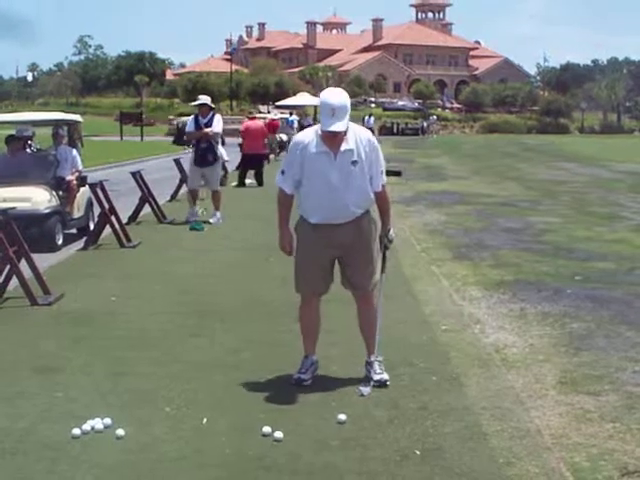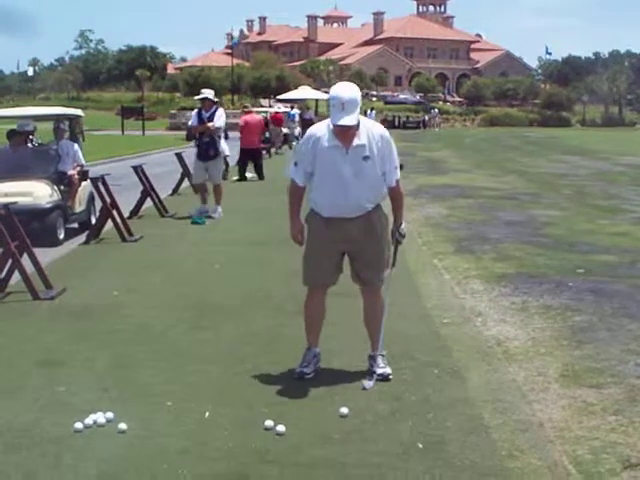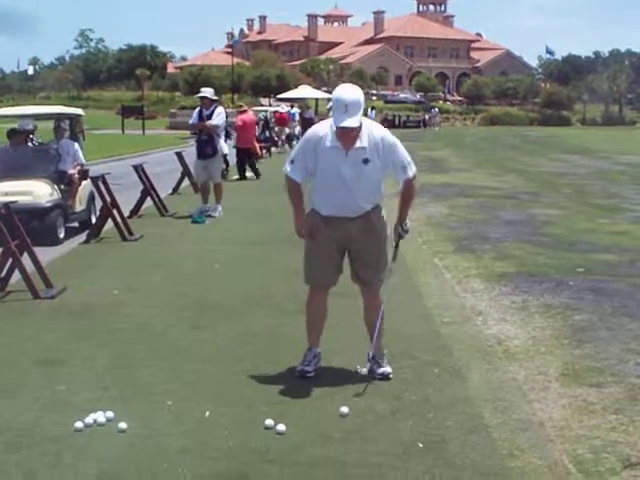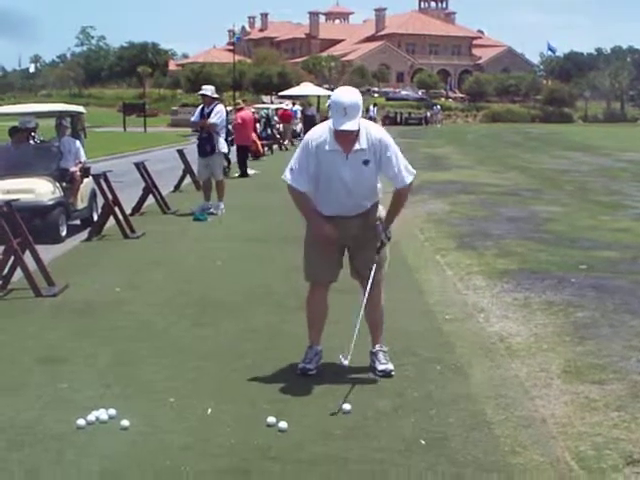
dt=0.2s
person 1, frame 1
left shoulder: (366, 141)
right shoulder: (302, 143)
left elbow: (379, 188)
right elbow: (286, 190)
left wrist: (386, 226)
right wrist: (283, 229)
left hip: (358, 228)
right hip: (314, 230)
left knee: (365, 295)
right knee: (309, 297)
left ankle: (373, 359)
right ankle: (309, 359)
person 1, frame 2
left shoulder: (379, 137)
right shoulder: (314, 137)
left elbow: (393, 184)
right elbow: (297, 181)
left wrist: (399, 221)
right wrist: (294, 219)
left hip: (368, 222)
right hip: (323, 223)
left knee: (372, 290)
right knee: (316, 289)
left ankle: (376, 353)
right ankle: (312, 351)
person 1, frame 3
left shoulder: (381, 138)
right shoulder: (315, 137)
left elbow: (409, 178)
right elbow: (293, 176)
left wrist: (402, 219)
right wrist: (299, 215)
left hip: (368, 222)
right hip: (324, 222)
left knee: (372, 289)
right knee: (318, 288)
left ankle: (377, 353)
right ankle: (312, 351)
person 1, frame 4
left shoulder: (378, 138)
right shoulder: (314, 140)
left elbow: (404, 183)
right elbow: (296, 186)
left wrist: (386, 224)
right wrist: (316, 222)
left hip: (367, 217)
right hip: (325, 220)
left knee: (373, 286)
right knee: (318, 285)
left ankle: (377, 349)
right ankle: (314, 348)
person 2, frame 1
left shoulder: (216, 117)
right shoulder: (193, 119)
left elbow: (213, 135)
right elbow: (188, 135)
left wrist: (198, 133)
right wrist: (205, 131)
left hip: (212, 157)
right hip: (197, 156)
left knee: (215, 187)
right knee: (192, 186)
left ankle: (217, 214)
right ankle: (193, 209)
person 2, frame 2
left shoulder: (219, 111)
right shoulder: (197, 112)
left elbow: (215, 129)
right elbow: (191, 129)
left wrist: (201, 128)
right wrist: (207, 126)
left hip: (215, 151)
right hip: (201, 151)
left knee: (216, 181)
right knee: (198, 181)
left ankle: (218, 208)
right ankle: (204, 207)
person 2, frame 3
left shoulder: (219, 110)
right shoulder: (198, 111)
left elbow: (213, 127)
right elbow: (192, 126)
left wrist: (201, 125)
right wrist: (205, 124)
left hip: (215, 150)
right hip: (201, 149)
left knee: (216, 180)
right knee: (202, 180)
left ankle: (218, 207)
right ankle: (205, 206)
person 2, frame 4
left shoulder: (219, 108)
right shoulder: (201, 108)
left elbow: (211, 126)
right elbow: (193, 124)
left wrist: (201, 123)
right wrist: (205, 122)
left hip: (216, 147)
right hip: (203, 147)
left knee: (218, 177)
right knee: (204, 177)
left ankle: (220, 204)
right ankle: (207, 203)
